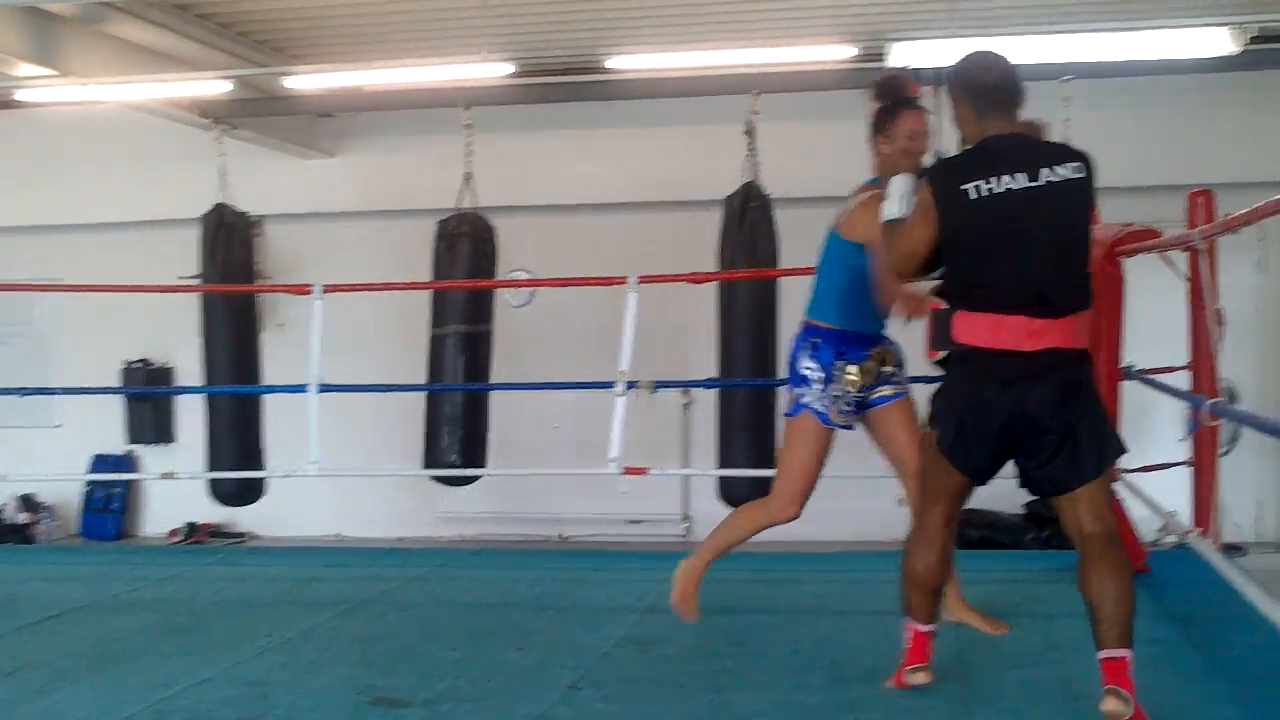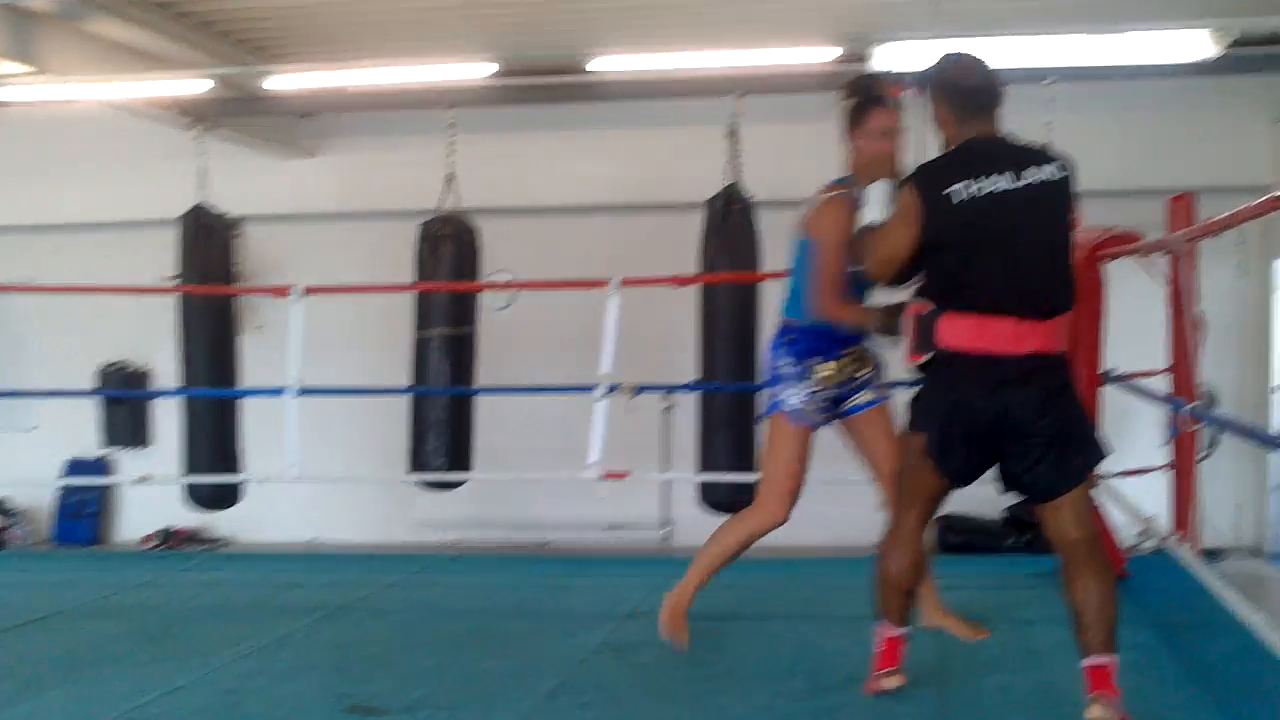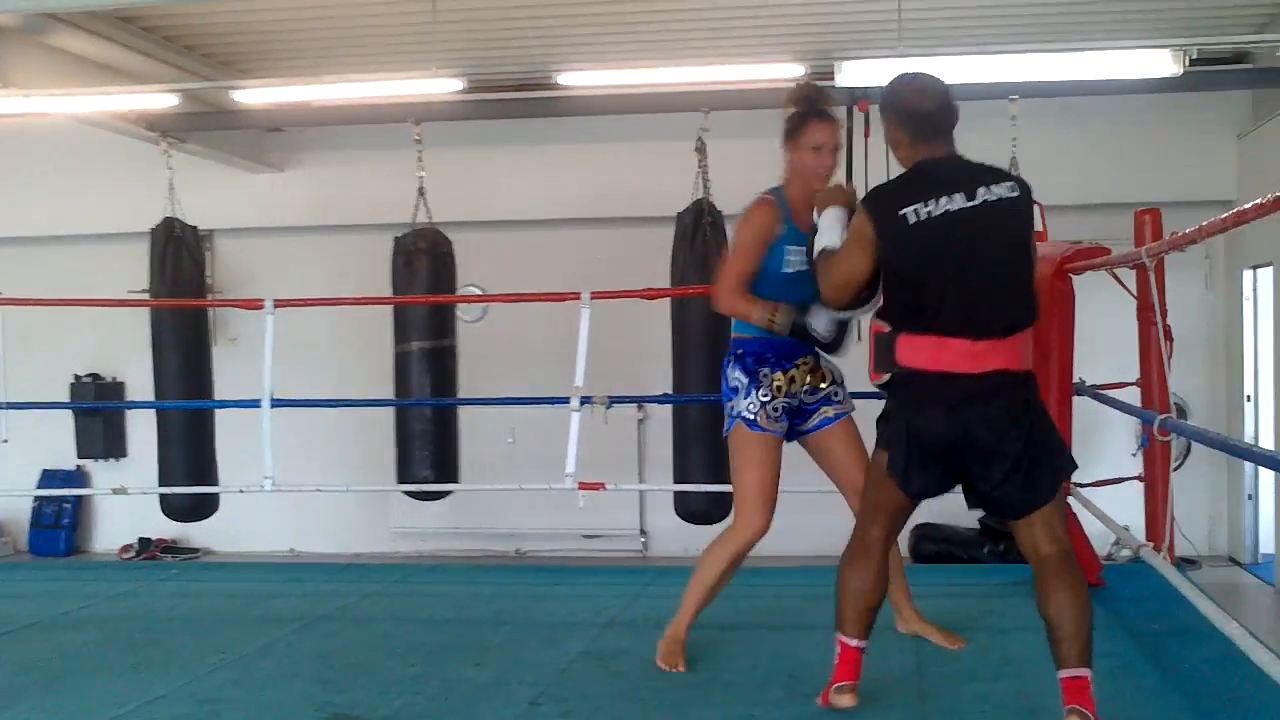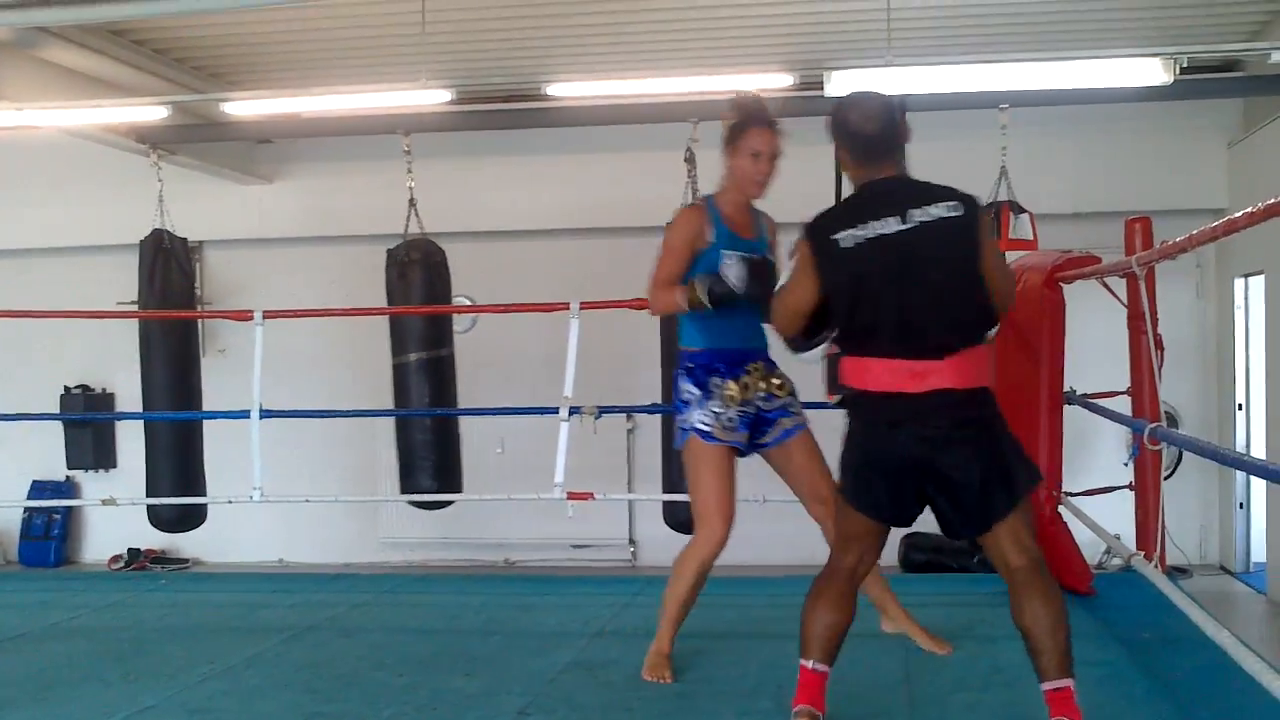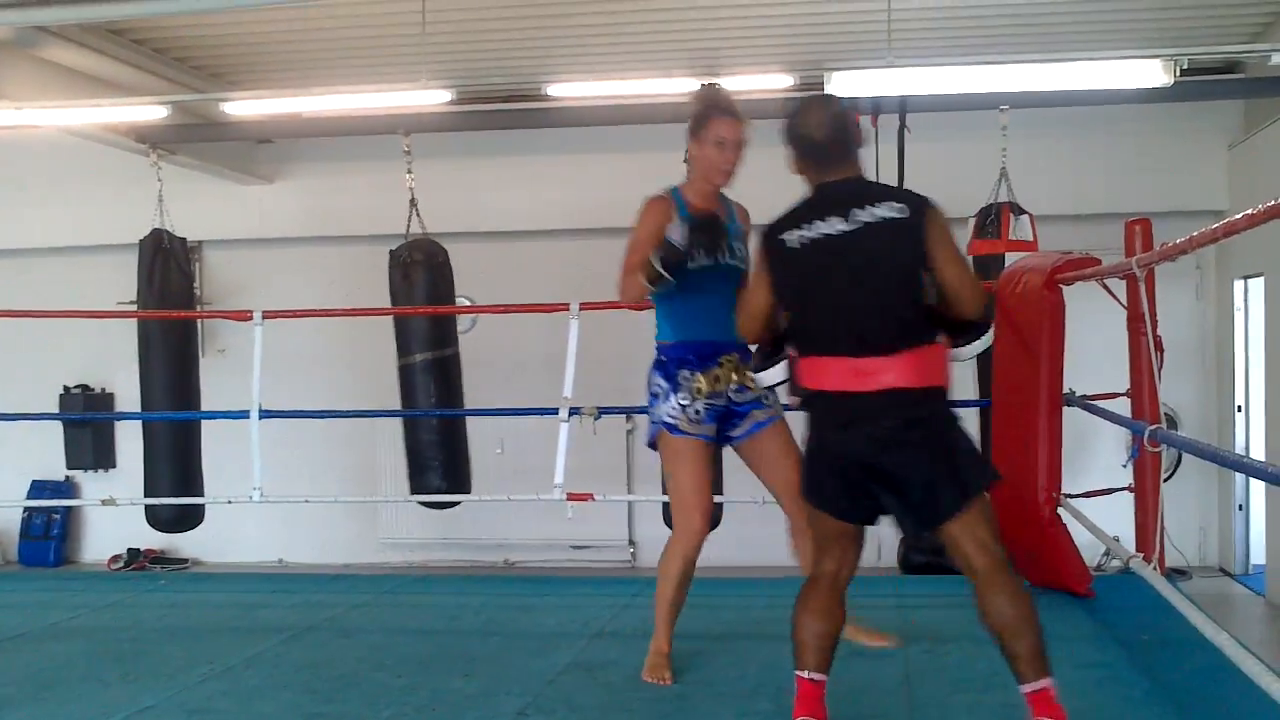
dt=0.1s
person 1, frame 1
left shoulder: (944, 183)
right shoulder: (1076, 169)
left elbow: (900, 261)
left wrist: (899, 190)
left hip: (976, 375)
right hip: (1060, 374)
left knee: (933, 516)
right knee: (1096, 531)
left ankle: (915, 655)
person 1, frame 2
left shoulder: (927, 185)
right shoulder: (1053, 172)
left elbow: (879, 265)
left hip: (958, 378)
right hip: (1040, 377)
left knee: (908, 516)
right knee: (1077, 536)
left ankle: (888, 658)
person 1, frame 3
left shoulder: (881, 208)
right shoulder: (1011, 192)
left elbow: (835, 290)
left wrist: (834, 238)
left hip: (921, 399)
right hip: (1004, 395)
left knee: (871, 534)
right knee: (1051, 553)
person 1, frame 4
left shoulder: (826, 234)
right shoulder: (963, 211)
left elbow: (786, 319)
right elbow: (1001, 301)
left hip: (879, 424)
right hip: (961, 414)
left knee: (847, 564)
right knee: (1022, 562)
person 1, frame 5
left shoulder: (781, 237)
right shoulder: (914, 213)
left elbow: (752, 327)
right elbow: (969, 307)
left hip: (834, 422)
right hip: (913, 416)
left knee: (829, 567)
right knee: (987, 562)
person 2, frame 1
left shoulder: (886, 199)
right shoulder: (877, 206)
right elbow: (897, 298)
left hip: (874, 357)
right hip: (826, 357)
left knee: (921, 478)
right knee: (786, 503)
left ankle: (952, 601)
right ankle: (695, 568)
person 2, frame 2
left shoulder: (869, 200)
right shoulder: (838, 205)
right elbow: (823, 304)
right wrist: (887, 320)
left hip: (850, 360)
right hip: (804, 358)
left knee: (900, 482)
right knee: (772, 509)
left ankle: (930, 606)
right ankle: (683, 592)
person 2, frame 3
right shoulder: (766, 215)
right elbow: (730, 299)
right wrist: (800, 321)
left hip: (808, 369)
right hip: (756, 374)
left knee: (867, 496)
right knee: (752, 522)
left ankle: (907, 612)
right ankle: (677, 629)
person 2, frame 4
left shoulder: (764, 225)
right shoulder: (693, 220)
right elbow: (658, 297)
right wrist: (710, 289)
left hip: (760, 379)
right hip: (706, 383)
left knee: (831, 506)
right knee: (714, 535)
left ankle: (893, 613)
right ankle: (661, 642)
person 2, frame 5
left shoulder: (734, 214)
right shoulder: (663, 210)
right elbow: (628, 290)
right wrist: (674, 254)
left hip: (735, 370)
right hip: (680, 374)
left knee: (799, 501)
right knee: (693, 527)
right ankle: (659, 643)
